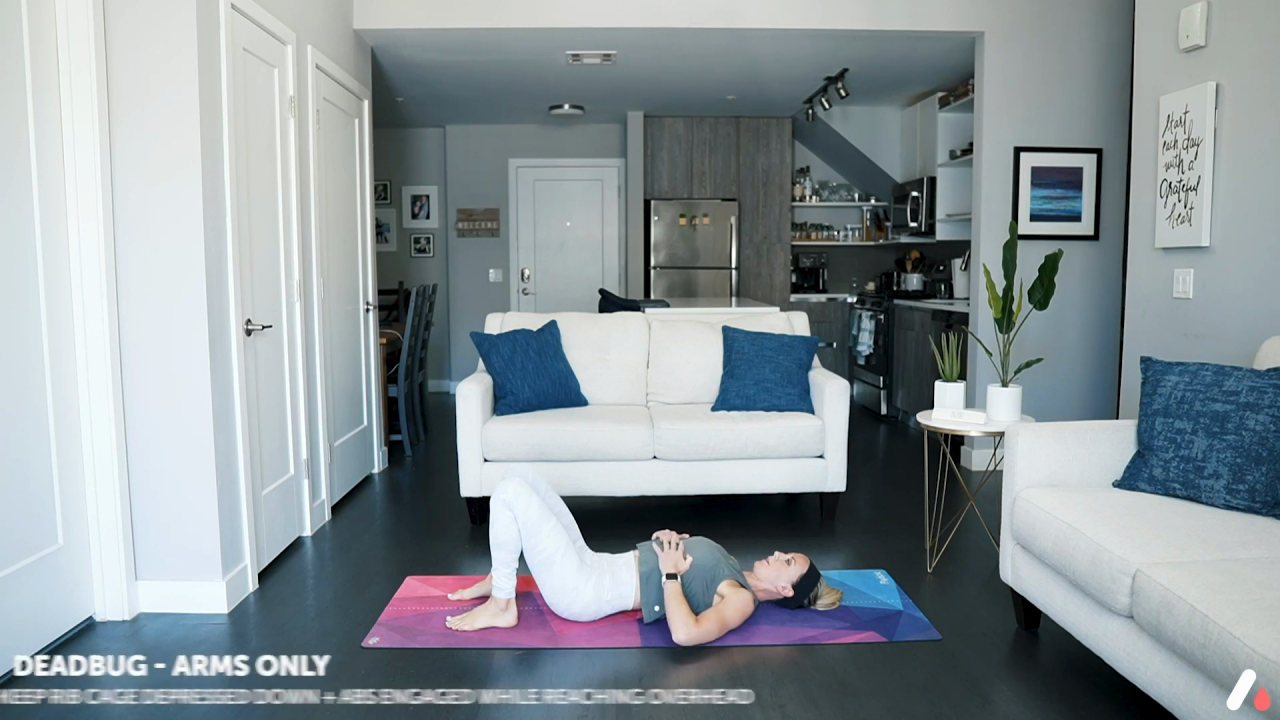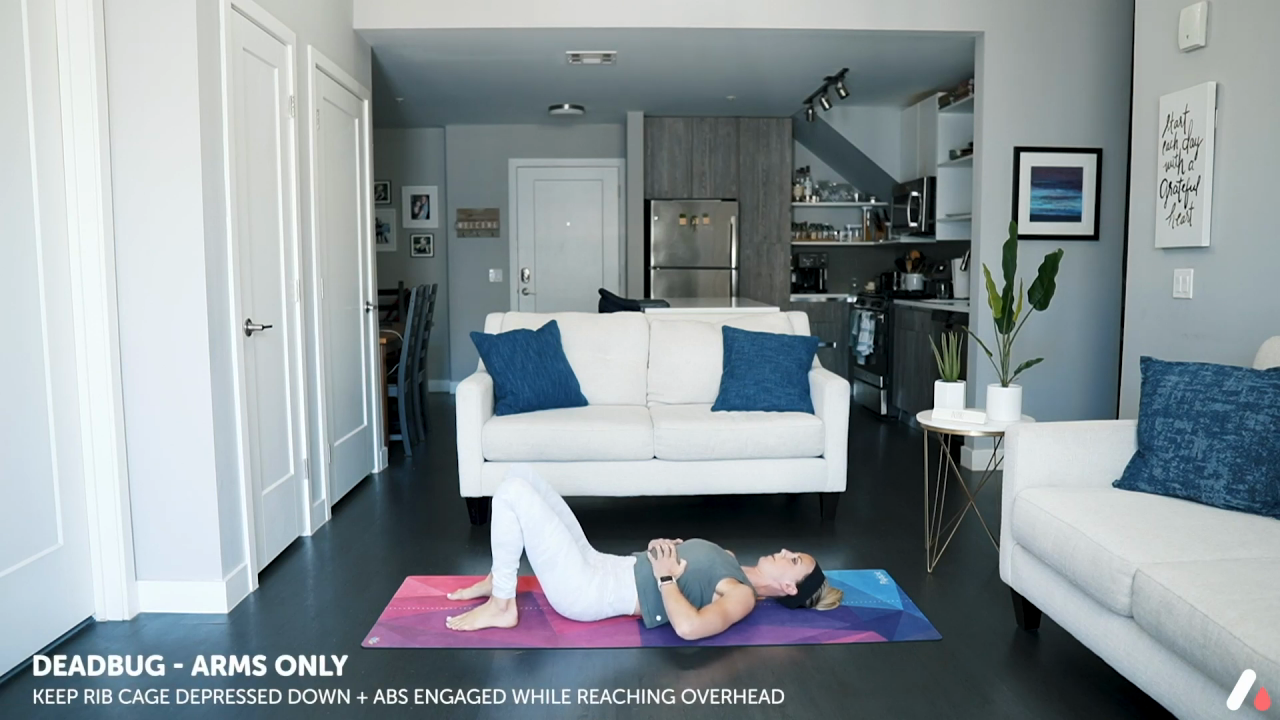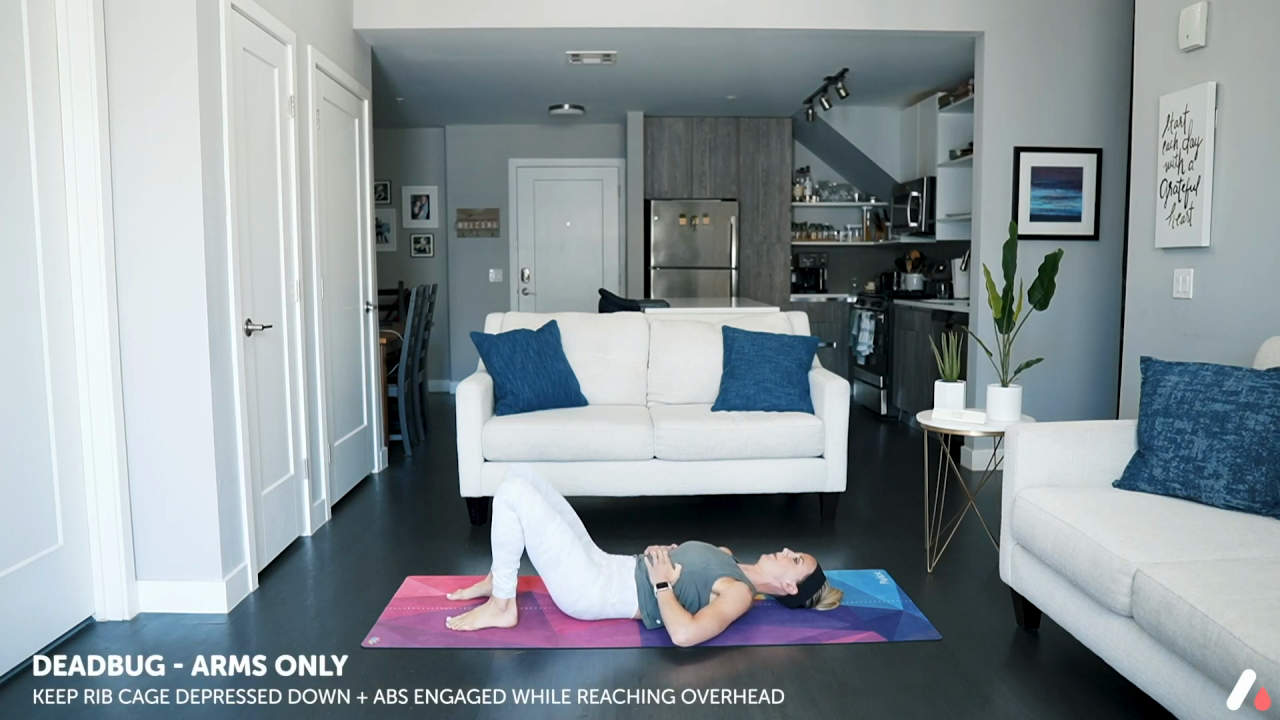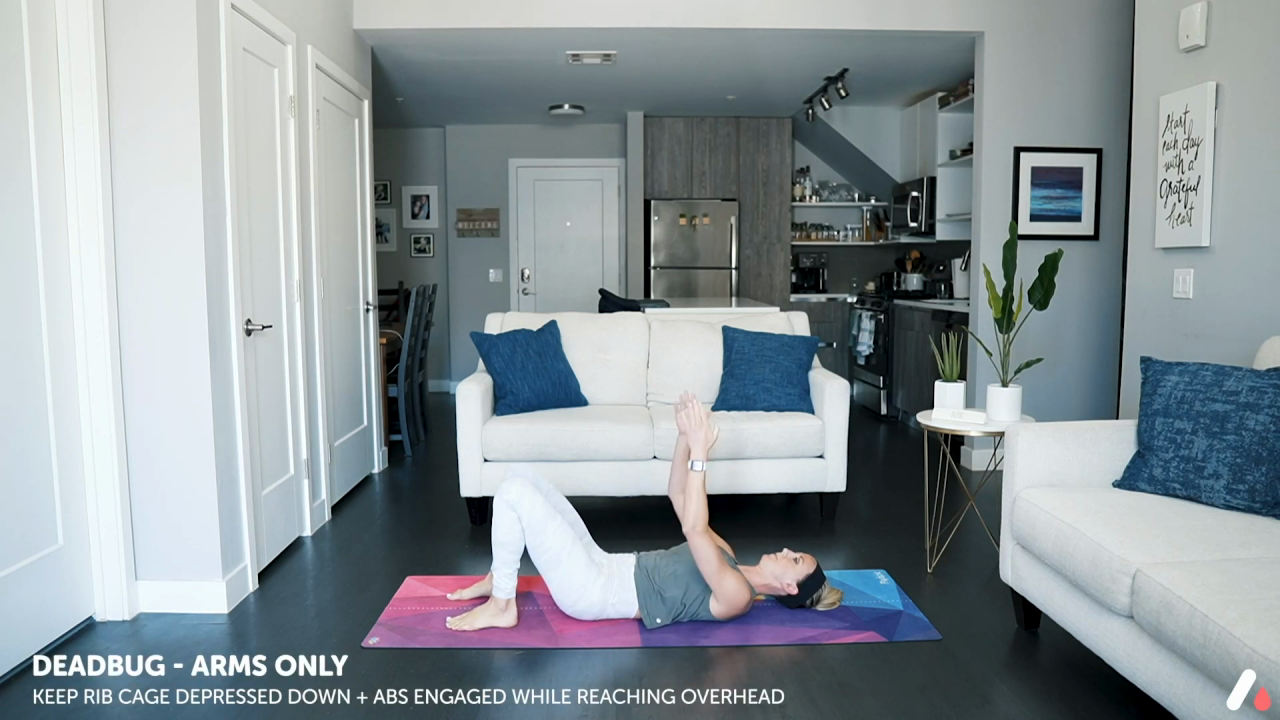
dt=1s
person 1, frame 1
left shoulder: (741, 600)
right shoulder: (734, 575)
left elbow: (684, 633)
left wrist: (671, 572)
right wrist: (668, 541)
left hip: (581, 591)
right hip: (591, 568)
left knee: (509, 493)
right knee: (522, 473)
left ankle: (501, 607)
right ankle: (498, 579)
person 1, frame 2
left shoulder: (742, 597)
right shoulder: (734, 573)
left elbow: (688, 626)
left wrist: (666, 576)
right wrist: (667, 548)
left hip: (583, 591)
right hip: (596, 568)
left knee: (512, 492)
right knee: (521, 474)
left ankle: (502, 606)
right ankle: (497, 580)
person 1, frame 3
left shoulder: (739, 594)
right shoulder: (731, 568)
left elbow: (684, 634)
left wrist: (662, 583)
right wrist: (665, 554)
left hip: (588, 590)
right hip: (601, 568)
left knee: (513, 492)
right knee: (522, 474)
left ankle: (501, 606)
right ankle: (497, 579)
person 1, frame 4
left shoulder: (736, 596)
right shoulder: (726, 558)
left elbow: (695, 530)
right elbow: (678, 497)
left wrist: (699, 454)
right wrist: (685, 439)
left hip: (589, 591)
right hip: (601, 570)
left knee: (514, 493)
right knee: (523, 475)
left ankle: (501, 607)
right ankle: (498, 579)
